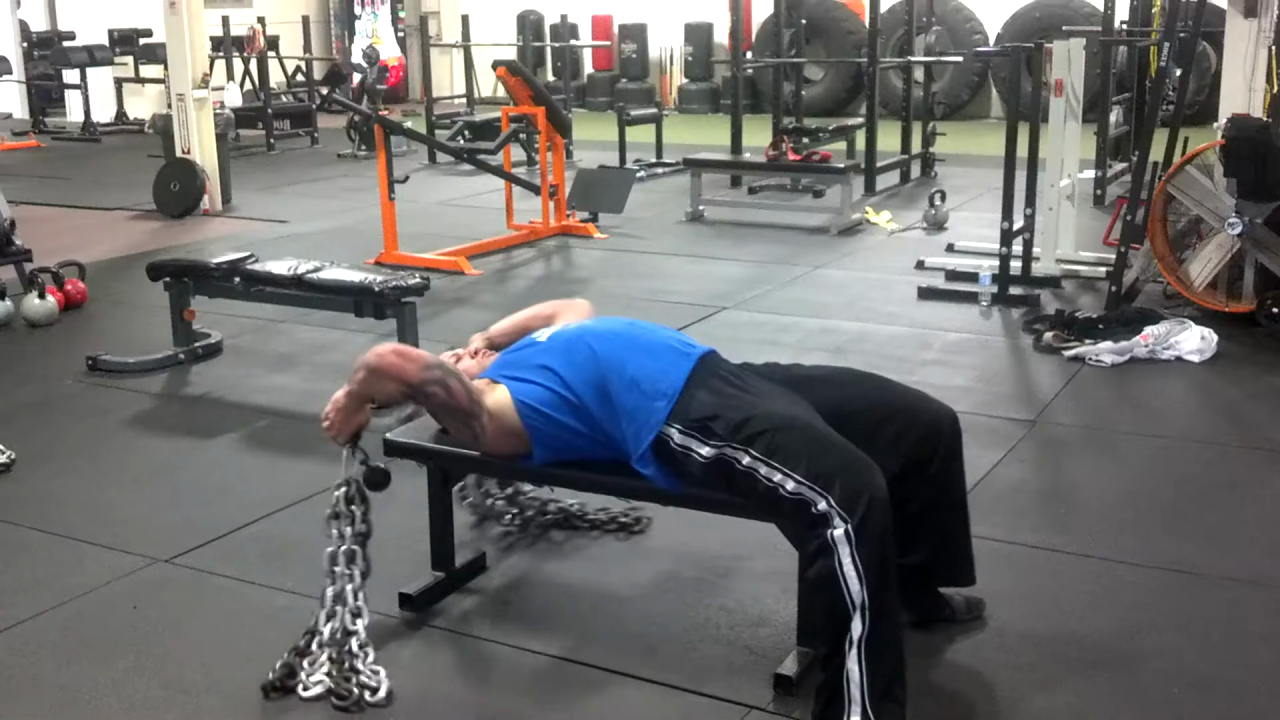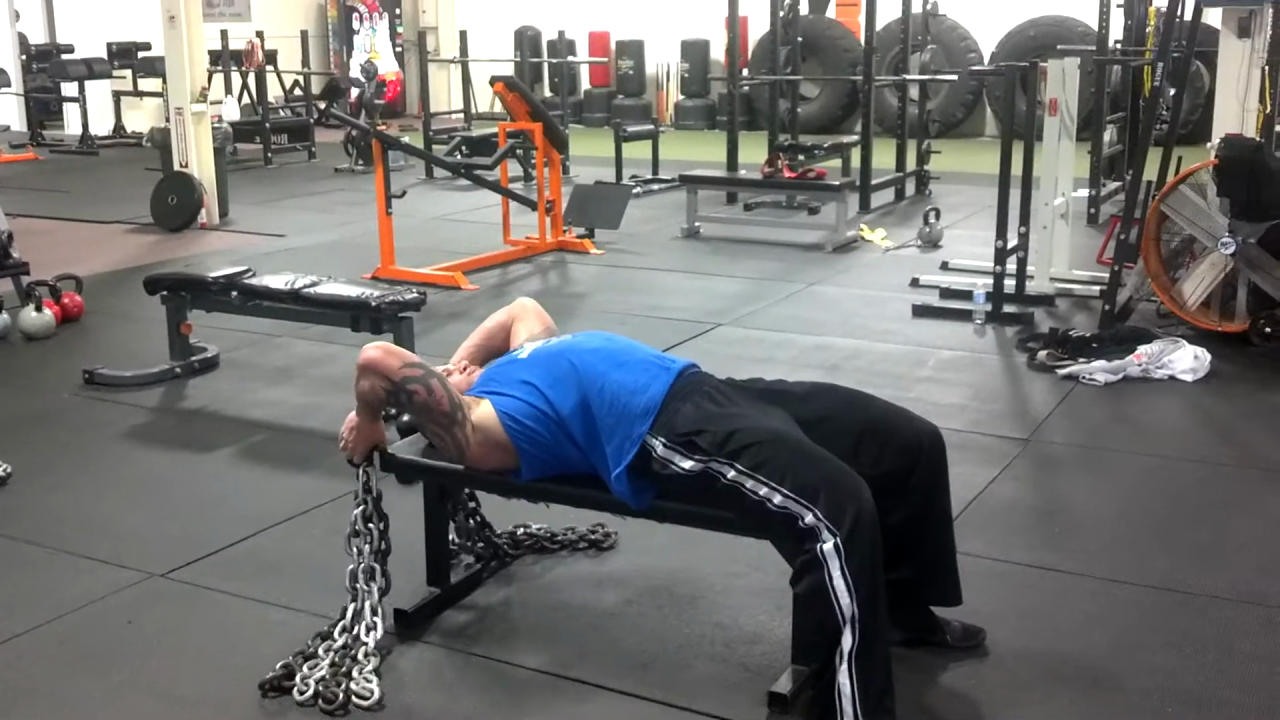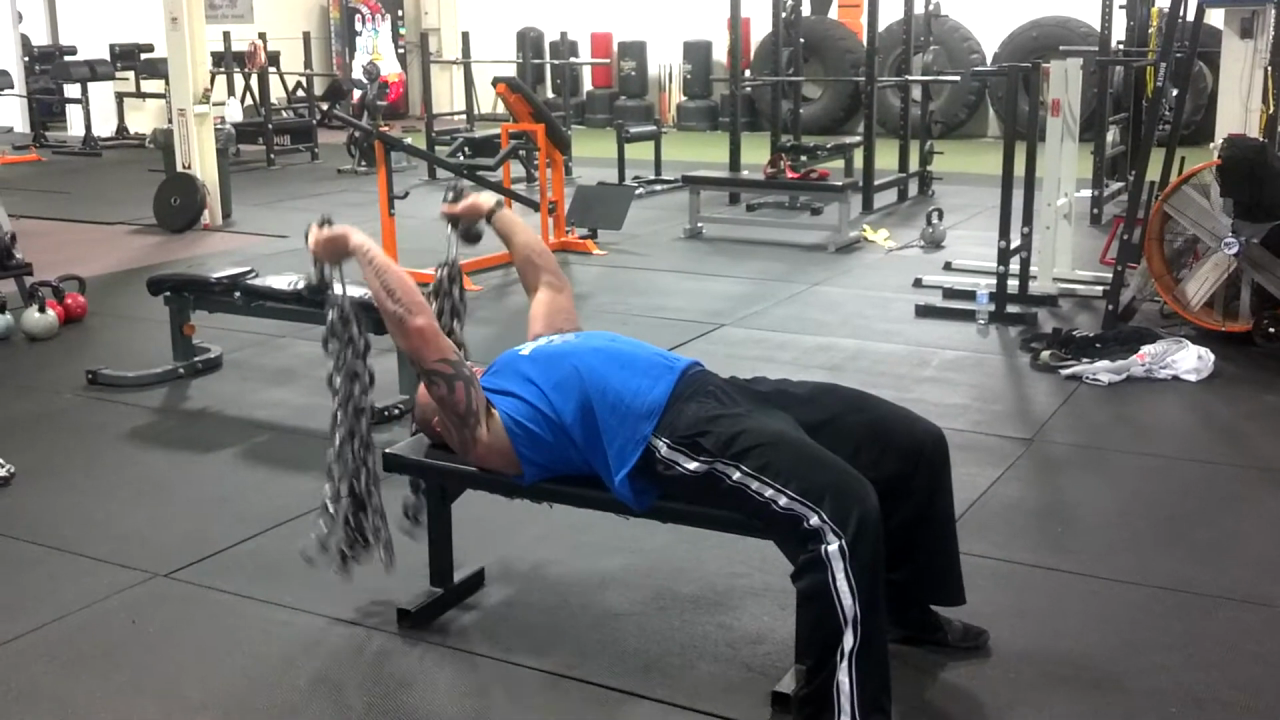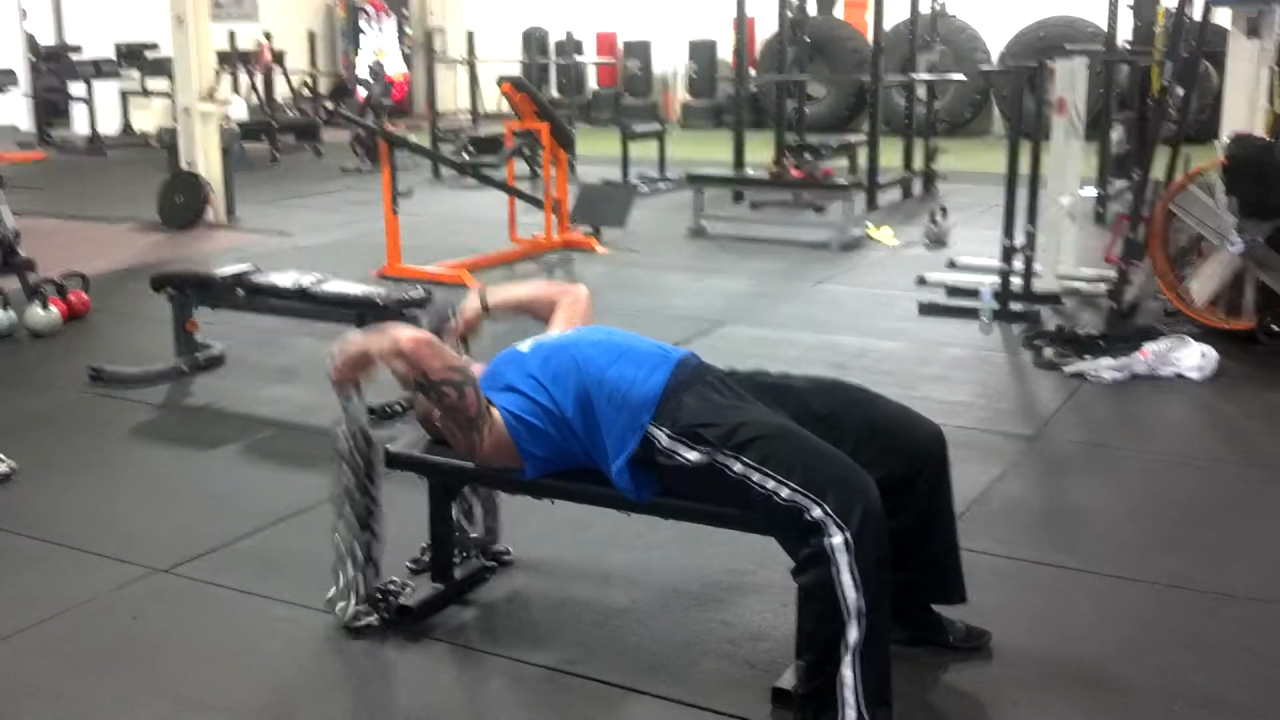
dt=1s
person 1, frame 1
left shoulder: (533, 358)
right shoulder: (488, 410)
left elbow: (575, 306)
right elbow: (392, 360)
left wrist: (487, 336)
right wrist: (354, 401)
left hip: (729, 376)
right hip: (684, 419)
left knee: (928, 427)
right knee: (850, 496)
left ankle: (913, 589)
person 1, frame 2
left shoulder: (521, 370)
right shoulder: (475, 429)
left elbow: (526, 307)
right elbow: (380, 358)
left wrist: (453, 359)
right wrist: (366, 425)
left hip: (710, 391)
right hip: (670, 433)
left knee: (912, 443)
right knee: (839, 510)
left ankle: (901, 609)
person 1, frame 3
left shoulder: (525, 370)
right shoulder: (483, 429)
left elbow: (549, 281)
right elbow: (418, 328)
left wrist: (492, 209)
right wrist: (354, 241)
left hip: (715, 390)
right hip: (672, 433)
left knee: (914, 444)
right knee: (842, 512)
left ankle: (904, 609)
person 1, frame 4
left shoulder: (528, 373)
right shoulder: (484, 428)
left elbow: (573, 298)
right elbow: (415, 349)
left wrist: (485, 302)
right wrist: (359, 349)
left hip: (713, 384)
right hip: (669, 426)
left knee: (916, 445)
right knee: (845, 507)
left ankle: (907, 609)
